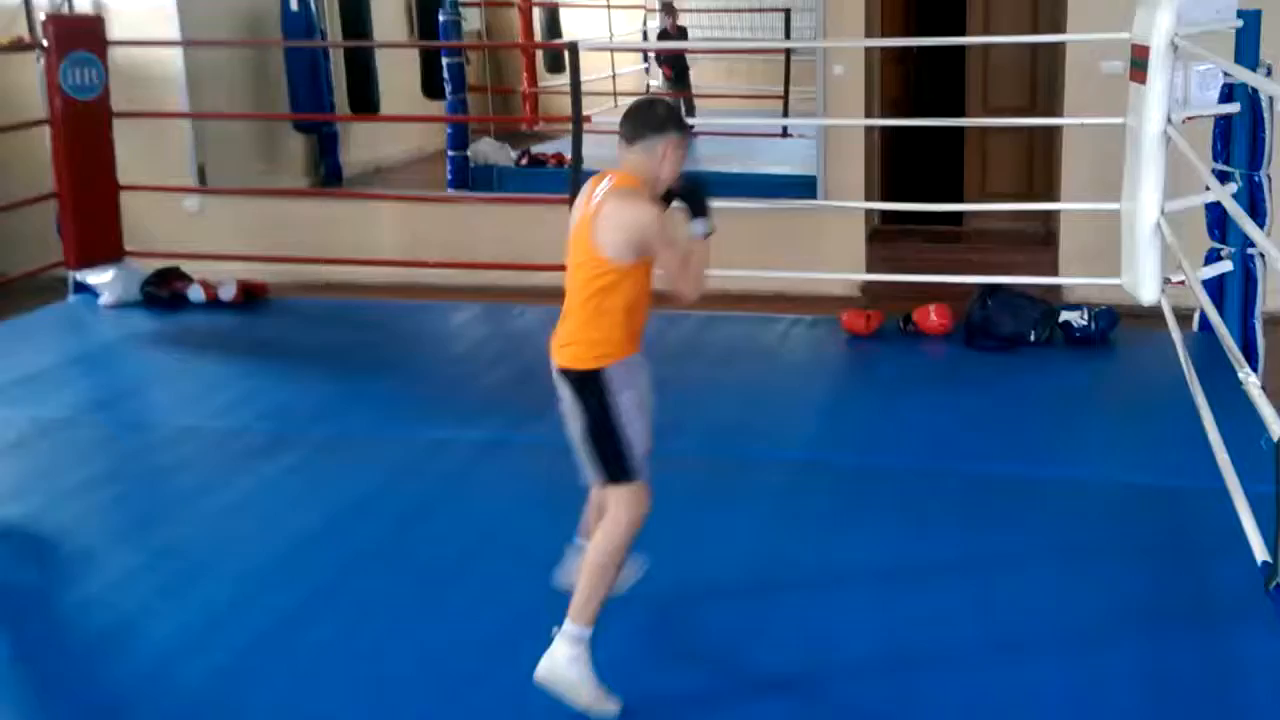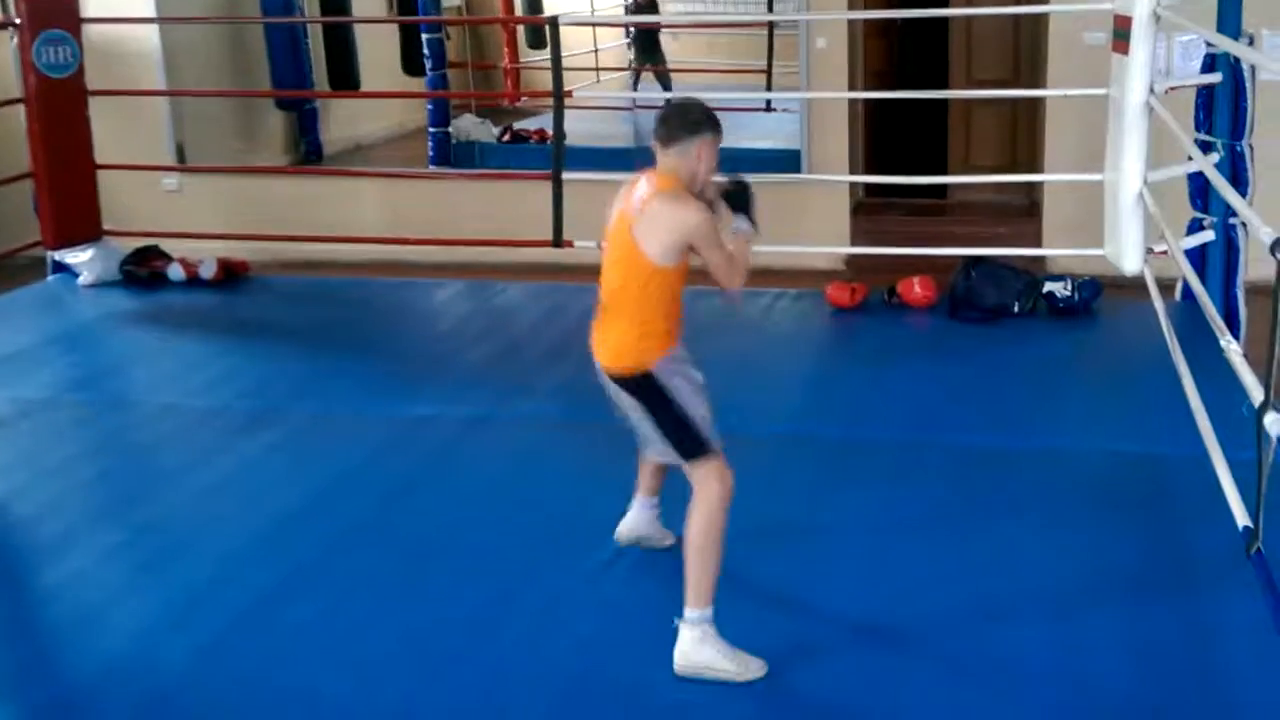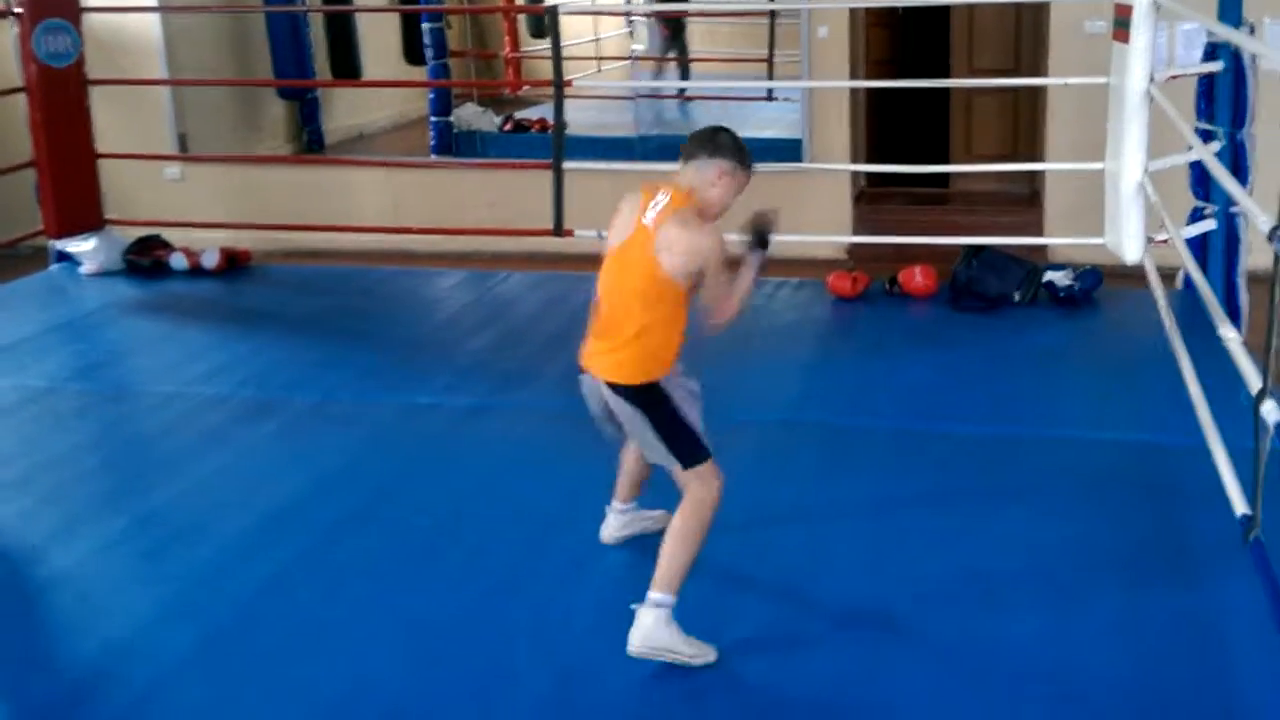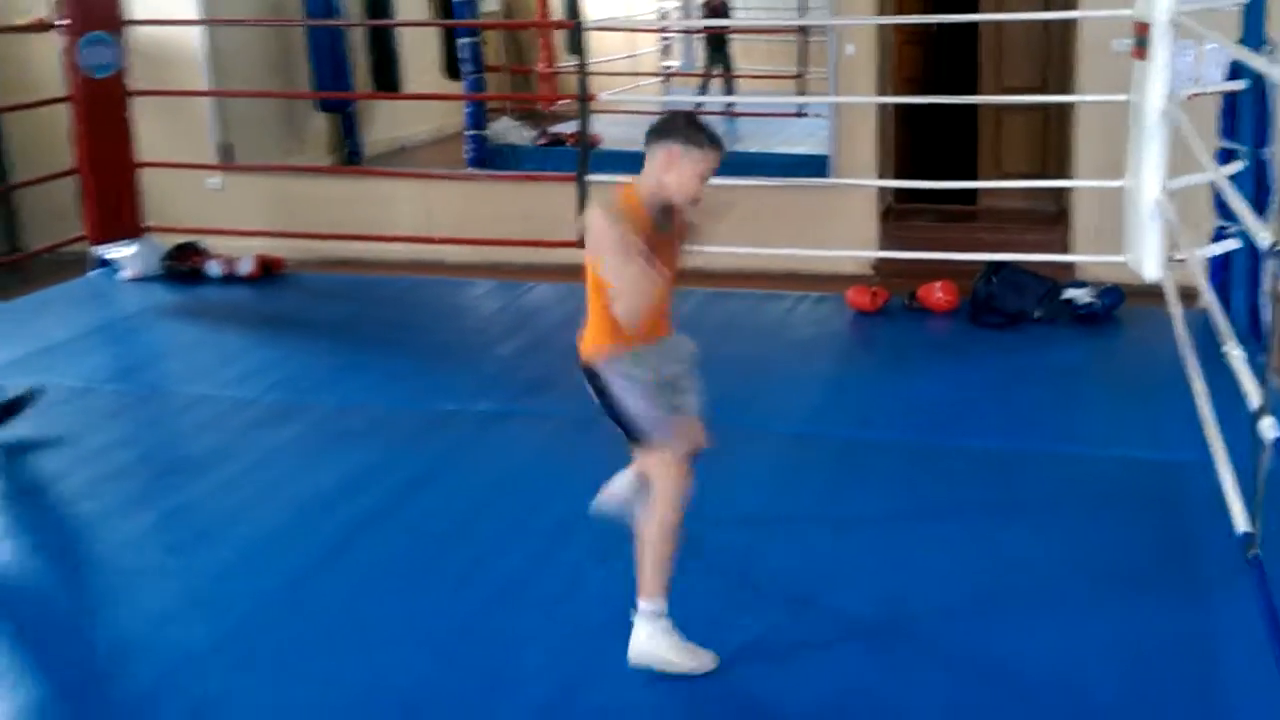
dt=0.5s
person 1, frame 1
left shoulder: (595, 188)
right shoulder: (643, 212)
right elbow: (689, 288)
right wrist: (698, 219)
left hip: (572, 354)
right hip: (604, 364)
left knee: (611, 473)
right knee: (628, 506)
left ankle: (586, 561)
right ankle: (568, 652)
person 1, frame 2
left shoulder: (635, 188)
right shoulder: (689, 213)
right elbow: (733, 281)
right wrist: (741, 218)
left hip: (613, 347)
right hip: (645, 360)
left knee: (665, 431)
right knee: (715, 483)
left ankle: (641, 517)
right ankle: (696, 636)
person 1, frame 3
left shoulder: (636, 202)
right shoulder: (701, 236)
right elbow: (723, 311)
right wrist: (755, 252)
left hip: (597, 368)
right hip: (641, 373)
left knee: (649, 436)
right knee: (704, 487)
left ankle: (621, 515)
right ankle: (654, 621)
person 1, frame 4
left shoulder: (665, 210)
right shoulder: (607, 217)
right elbow: (629, 318)
right wrist: (652, 254)
left hip: (658, 346)
right hip: (614, 358)
left knee: (692, 439)
right knee: (673, 480)
left ankle: (627, 488)
right ankle: (651, 630)
